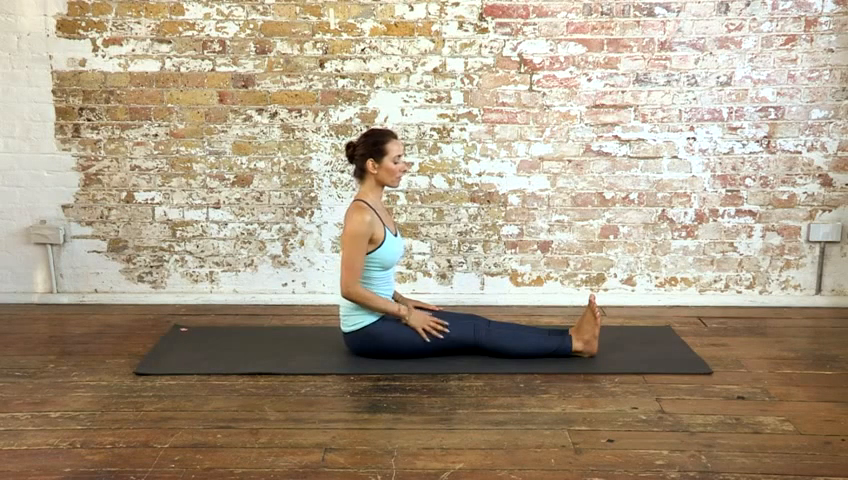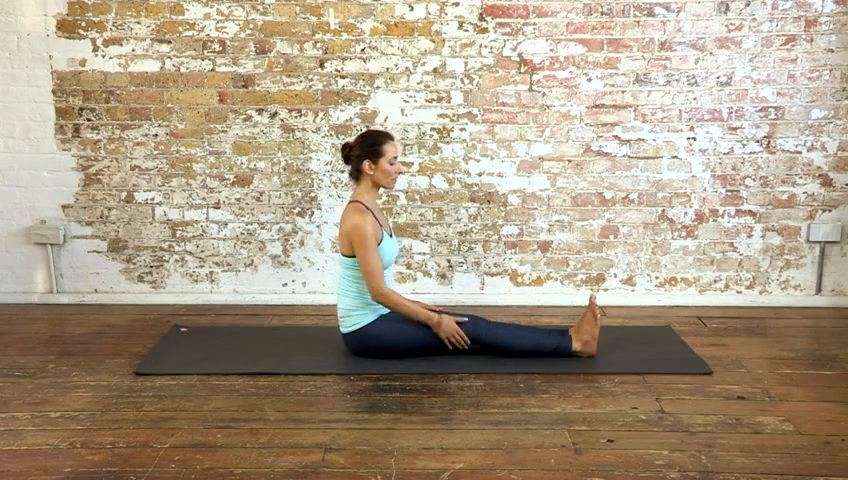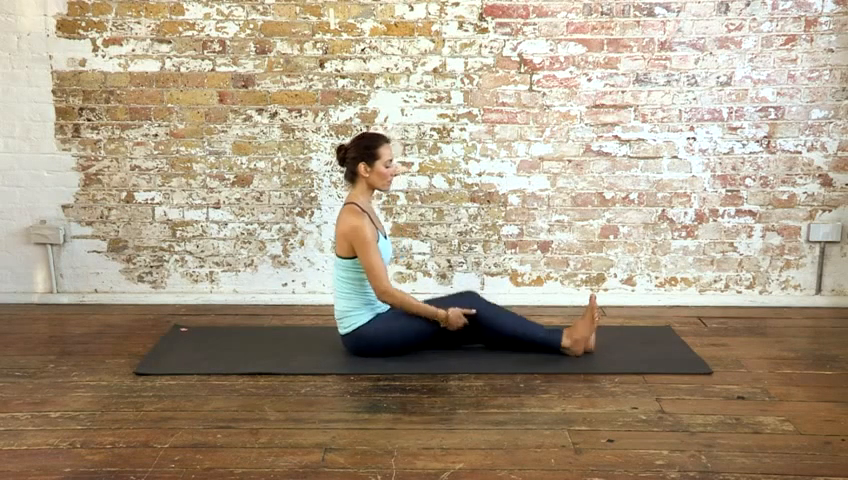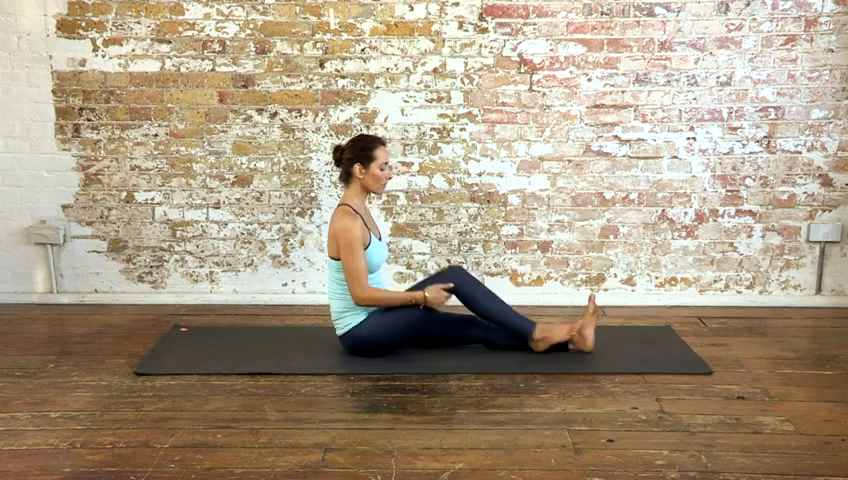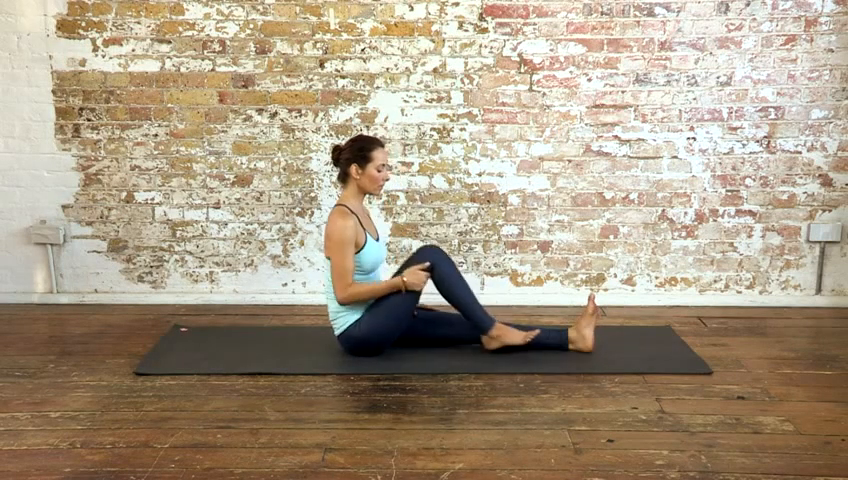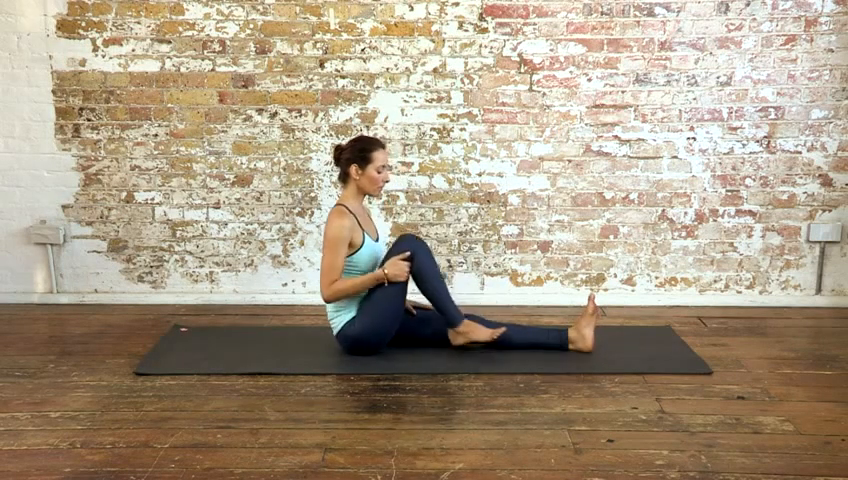
dt=0.2s
person 1, frame 1
left shoulder: (375, 206)
right shoulder: (361, 216)
right elbow: (350, 289)
left wrist: (401, 302)
right wrist: (404, 313)
left hip: (378, 319)
right hip: (367, 331)
left knee: (474, 324)
right knee: (475, 333)
left ankle: (568, 336)
right ankle: (573, 344)
person 1, frame 2
left shoulder: (369, 207)
right shoulder: (359, 217)
right elbow: (378, 291)
left wrist: (405, 304)
right wrist: (434, 321)
left hip: (376, 319)
right hip: (366, 331)
left knee: (474, 325)
right knee: (471, 330)
left ankle: (568, 337)
right ankle: (573, 344)
person 1, frame 3
left shoulder: (362, 209)
right shoulder: (356, 219)
right elbow: (384, 291)
left wrist: (407, 305)
right wrist: (441, 316)
left hip: (373, 320)
right hip: (364, 331)
left knee: (473, 328)
right knee: (468, 304)
left ankle: (563, 338)
right ankle: (565, 341)
person 1, frame 4
left shoulder: (357, 210)
right shoulder: (348, 221)
right elbow: (360, 294)
left wrist: (408, 301)
right wrist: (422, 297)
left hip: (371, 322)
right hip: (361, 332)
left knee: (473, 327)
right knee: (454, 276)
left ankle: (565, 339)
right ankle: (535, 333)
person 1, frame 5
left shoulder: (357, 210)
right shoulder: (343, 221)
right elbow: (344, 293)
left wrist: (401, 301)
right wrist: (402, 282)
left hip: (372, 321)
right hip: (358, 331)
left knee: (469, 326)
right knee: (431, 256)
left ankle: (568, 337)
right ankle: (492, 329)
person 1, frame 6
left shoulder: (359, 211)
right shoulder: (341, 220)
right elbow: (329, 291)
left wrist: (395, 297)
right wrist: (383, 275)
left hip: (372, 321)
right hip: (357, 330)
right knee: (410, 246)
left ankle: (569, 337)
right ankle: (459, 325)
